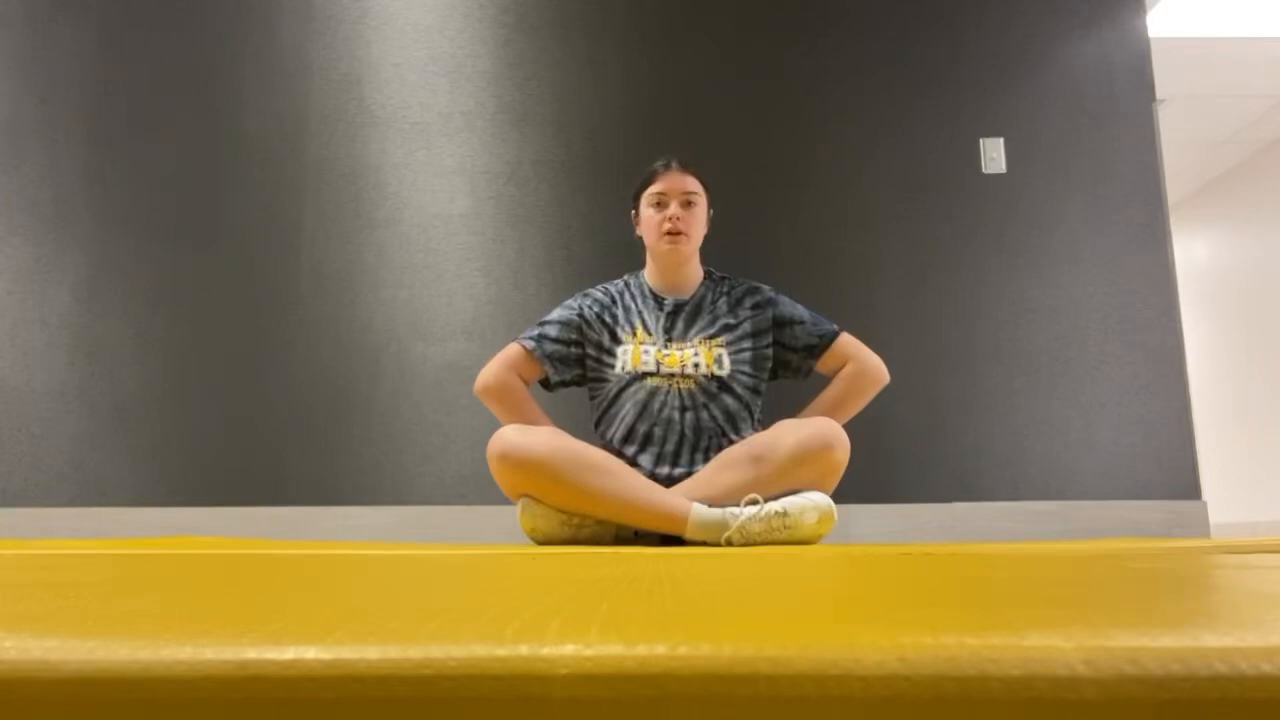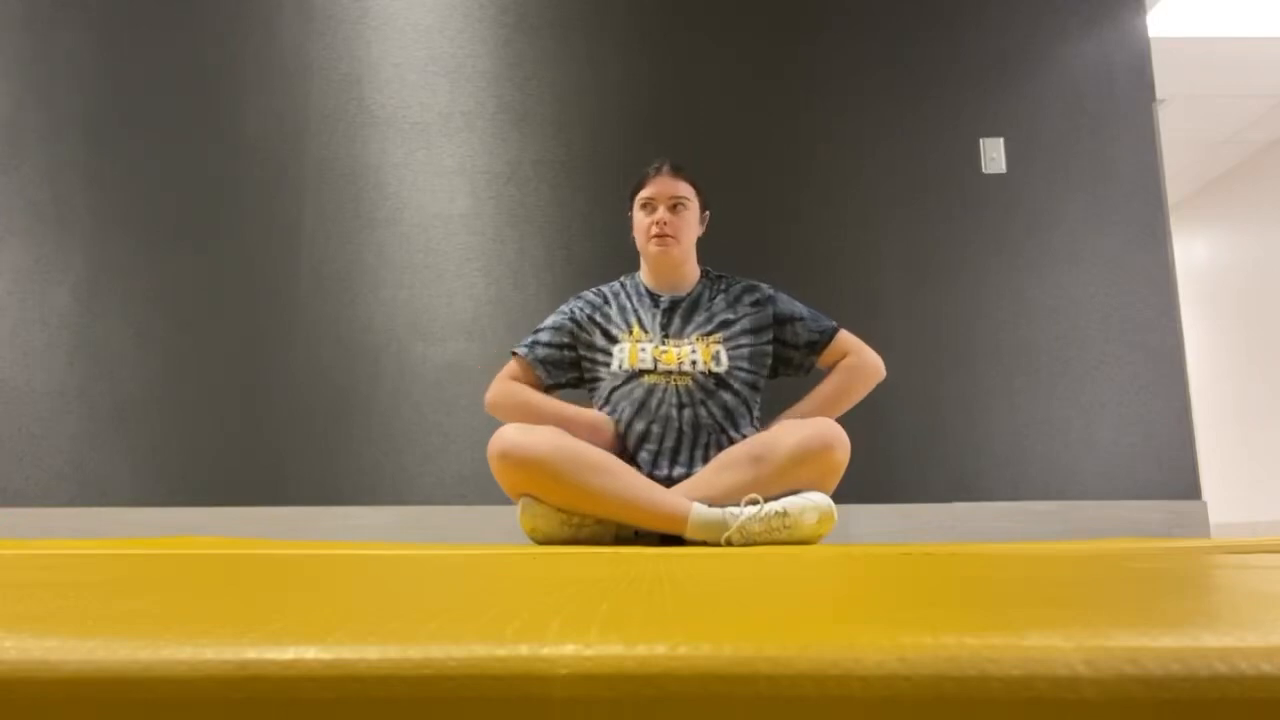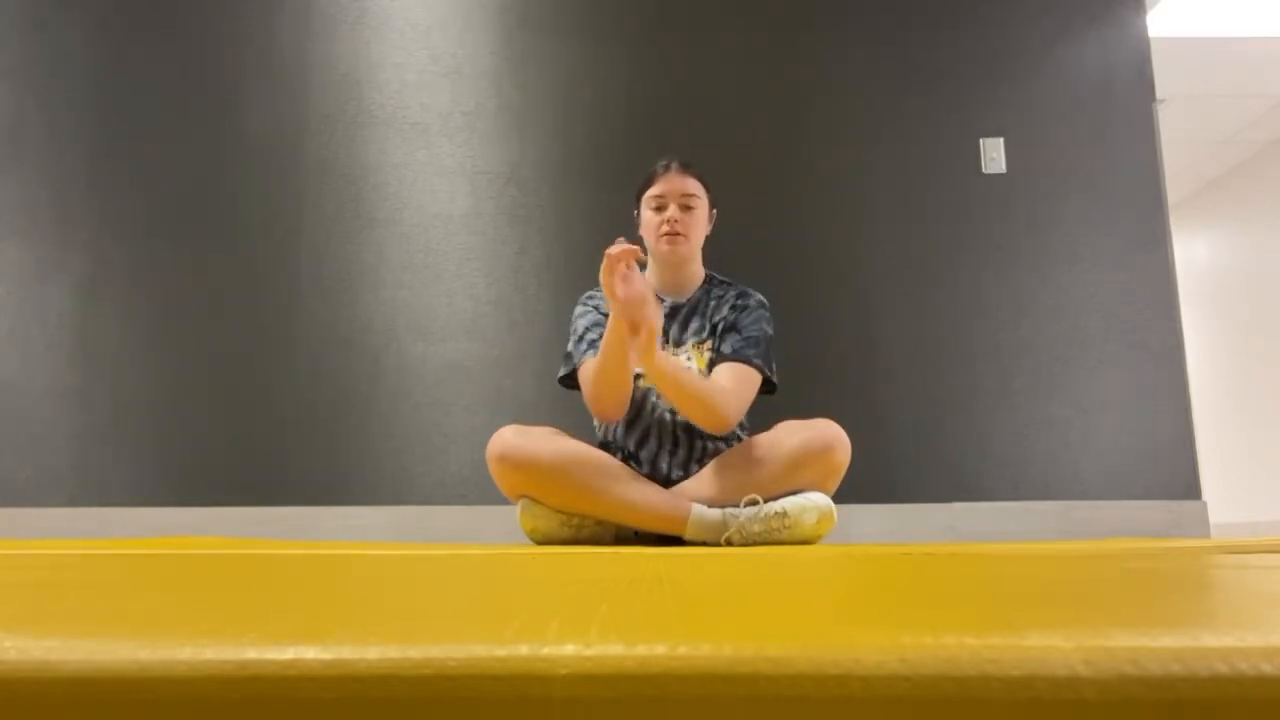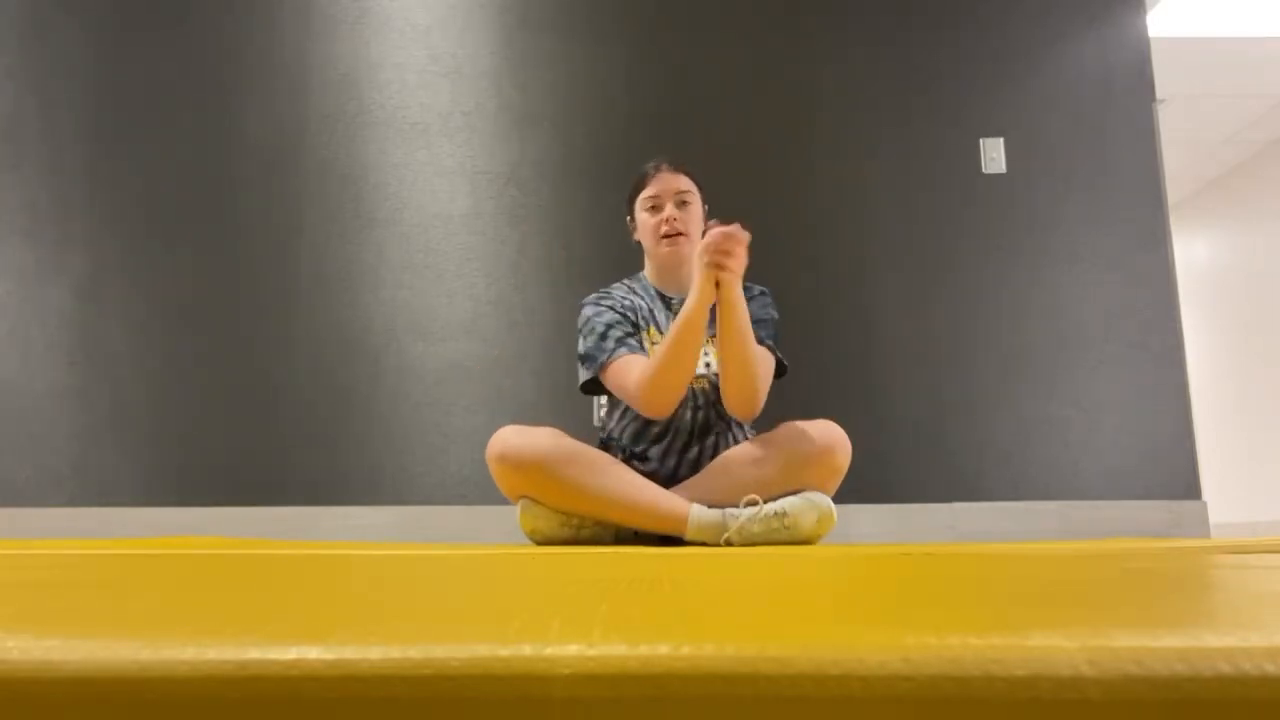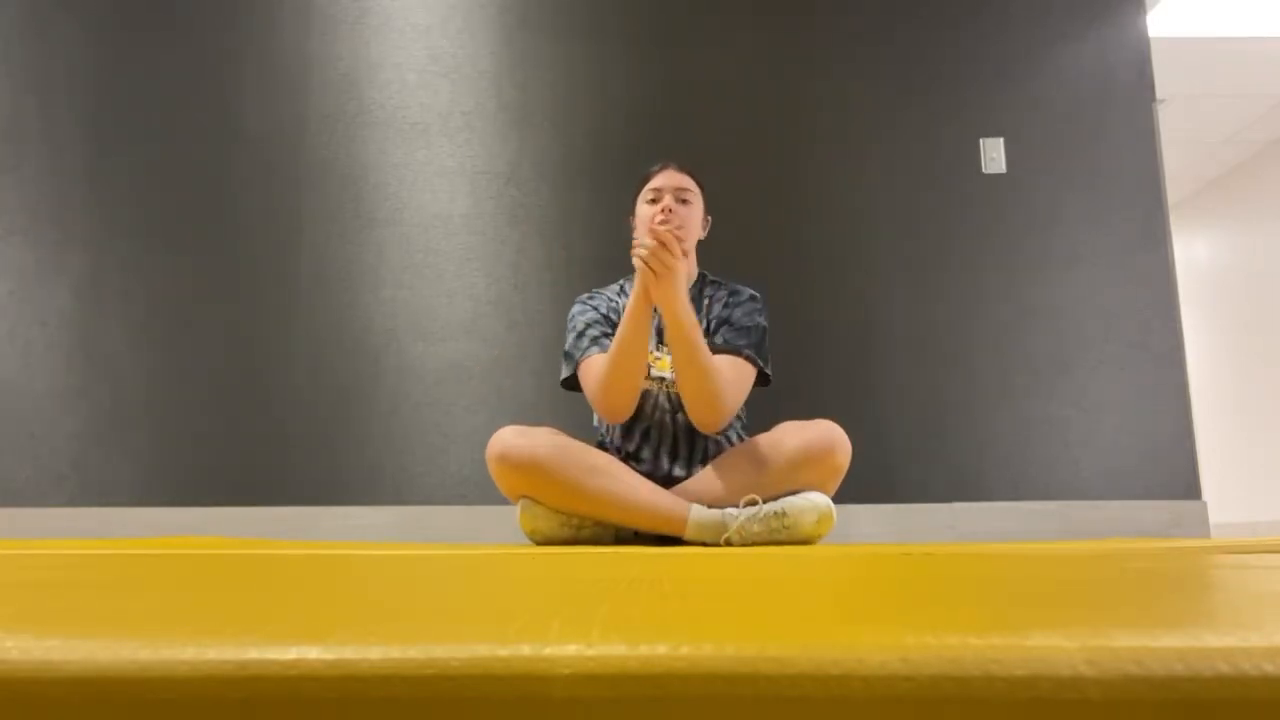
dt=1s
person 1, frame 1
left shoulder: (756, 307)
right shoulder: (596, 310)
left elbow: (867, 369)
right elbow: (495, 380)
left wrist: (786, 449)
right wrist: (565, 463)
left hip: (731, 492)
right hip: (620, 495)
left knee: (827, 440)
right knee: (508, 447)
left ankle: (608, 521)
right ankle: (715, 523)
person 1, frame 2
left shoulder: (754, 305)
right shoulder: (592, 310)
left elbow: (865, 365)
right elbow: (502, 395)
left wrist: (781, 430)
right wrist: (588, 423)
left hip: (731, 487)
right hip: (620, 492)
left knee: (826, 442)
right knee: (510, 445)
left ankle: (592, 516)
right ankle: (723, 523)
person 1, frame 3
left shoulder: (744, 308)
right shoulder: (597, 305)
left elbow: (723, 413)
right elbow: (605, 408)
left wrist: (652, 357)
right wrist: (622, 313)
left hip: (719, 482)
right hip: (621, 488)
left knee: (827, 441)
right knee: (508, 446)
left ankle: (607, 520)
right ankle: (728, 522)
person 1, frame 4
left shoulder: (751, 302)
right shoulder: (606, 309)
left elbow: (745, 406)
right elbow: (652, 400)
left wrist: (730, 291)
right wrist: (701, 294)
right hip: (628, 483)
left knee: (827, 443)
right knee: (509, 447)
left ankle: (612, 521)
right ankle: (721, 524)
person 1, frame 5
left shoulder: (737, 306)
right shoulder: (596, 309)
left elbow: (713, 415)
right elbow: (612, 407)
left wrist: (674, 303)
right wrist: (644, 291)
right hip: (624, 486)
left knee: (827, 442)
right knee: (508, 447)
left ankle: (610, 522)
right ankle: (720, 523)
